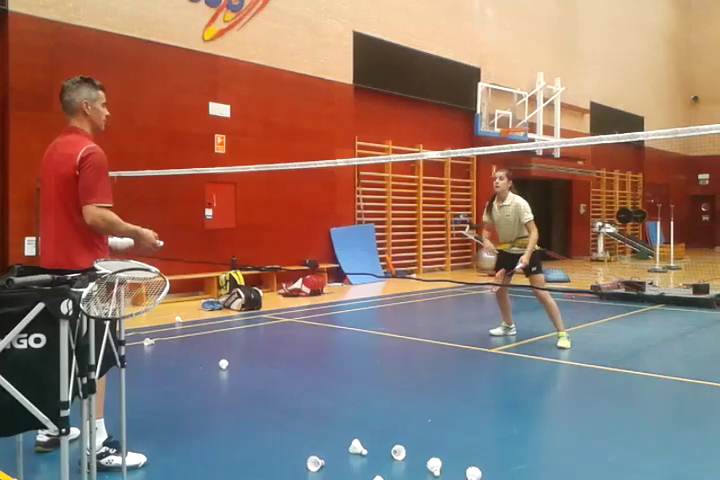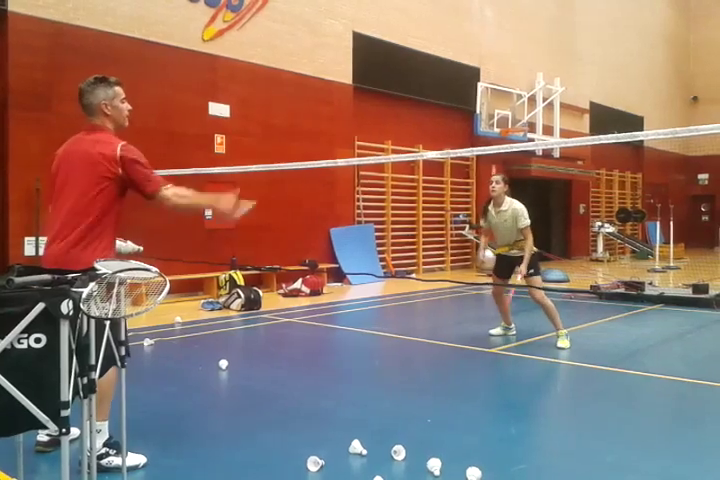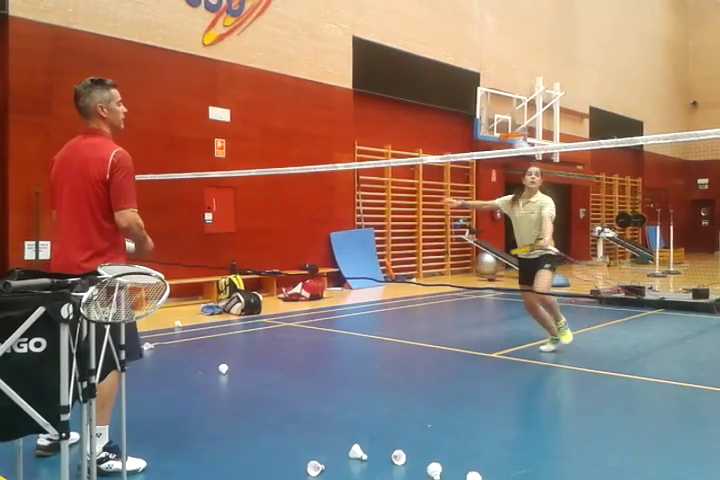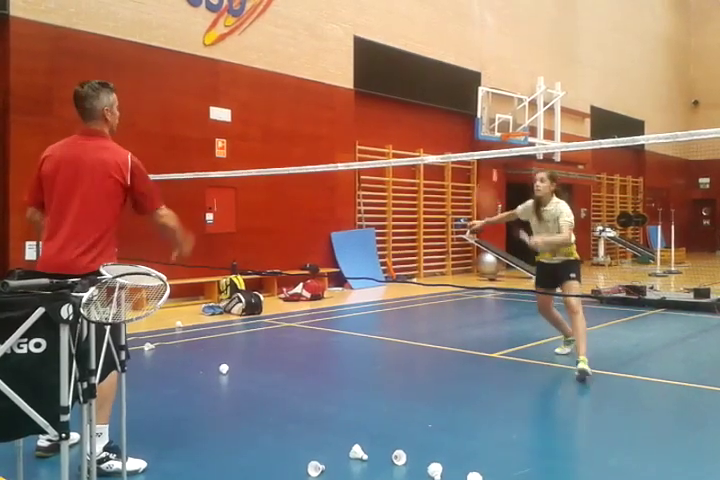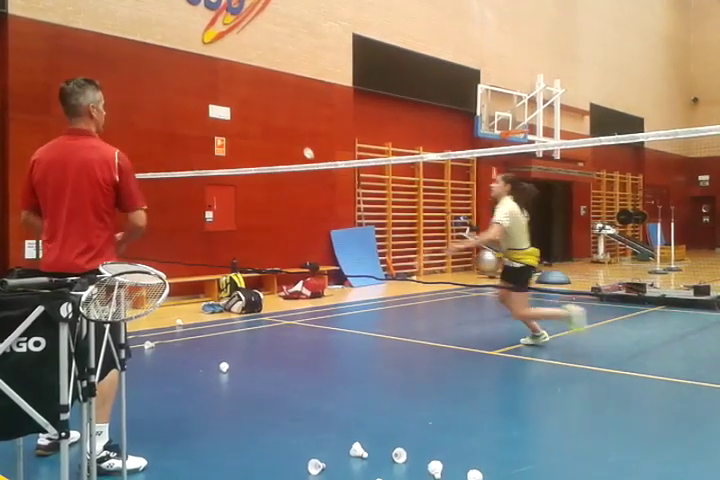
dt=0.5s
person 1, frame 1
left shoulder: (53, 150)
right shoulder: (89, 153)
right elbow: (94, 216)
left wrist: (112, 239)
right wrist: (137, 233)
left hip: (56, 267)
right hip: (83, 270)
left ankle: (49, 429)
right ankle: (99, 446)
person 1, frame 2
left shoulder: (65, 150)
right shoulder: (119, 152)
right elbow: (168, 195)
right wrist: (217, 202)
left hip: (56, 265)
right hip: (88, 268)
right knee: (106, 357)
left ankle: (50, 429)
right ankle: (100, 446)
person 1, frame 3
left shoulder: (63, 155)
right shoulder: (114, 156)
right elbow: (127, 219)
right wrist: (145, 241)
left hip: (64, 270)
right hip: (99, 273)
right knee: (109, 361)
left ankle: (50, 433)
right ankle: (99, 450)
person 1, frame 4
left shoulder: (52, 154)
right shoulder: (124, 161)
left elbow: (31, 213)
right elbow: (161, 215)
right wrist: (182, 240)
left hip: (53, 271)
right hip: (94, 275)
right knee: (107, 361)
left ankle: (51, 434)
right ankle: (101, 450)
person 1, frame 5
left shoulder: (41, 157)
right shoulder: (112, 158)
left elbow: (28, 217)
right elbow: (139, 221)
right wrist: (120, 242)
left hip: (54, 271)
right hip: (94, 273)
right knee: (107, 360)
left ankle: (50, 433)
right ankle: (100, 449)
person 2, frame 1
left shoulder: (519, 203)
right shoulder: (491, 205)
left elbow: (534, 232)
right elbow: (486, 228)
left wrist: (527, 254)
right wrist: (486, 240)
left hip: (526, 251)
right hip: (505, 251)
left knee: (541, 293)
right knee: (500, 289)
left ankle: (562, 334)
right ankle: (508, 325)
person 2, frame 2
left shoulder: (517, 208)
right shoulder: (488, 209)
left elbow: (529, 237)
right elbow: (485, 233)
left wrist: (524, 264)
right wrist: (482, 248)
left hip: (525, 253)
right hip: (504, 254)
left knee: (538, 296)
right knee: (497, 292)
left ankle: (561, 333)
right ankle: (508, 326)
person 2, frame 3
left shoulder: (546, 201)
right shoulder: (512, 201)
left elbow: (548, 222)
right elbow: (485, 204)
left wrist: (547, 238)
right wrist: (461, 204)
left hip: (544, 254)
right hip: (525, 257)
left knee: (541, 292)
right knee: (530, 304)
left ankle: (561, 322)
right ankle: (555, 337)
person 2, frame 4
left shoulder: (561, 208)
right shoulder: (530, 206)
left elbow: (566, 237)
right elbow: (507, 216)
left wrist: (544, 239)
right wrist: (483, 223)
left hip: (566, 260)
right hip: (546, 261)
left knee: (573, 305)
right knee: (544, 308)
left ankle: (582, 362)
right ankle: (569, 337)
person 2, frame 5
left shoulder: (505, 208)
right shoulder: (513, 205)
left elbow: (492, 235)
left wrist: (461, 246)
left hip: (520, 261)
right hip: (515, 258)
left knee: (520, 313)
right knee: (503, 297)
left ankle: (570, 313)
right ankle: (537, 333)
